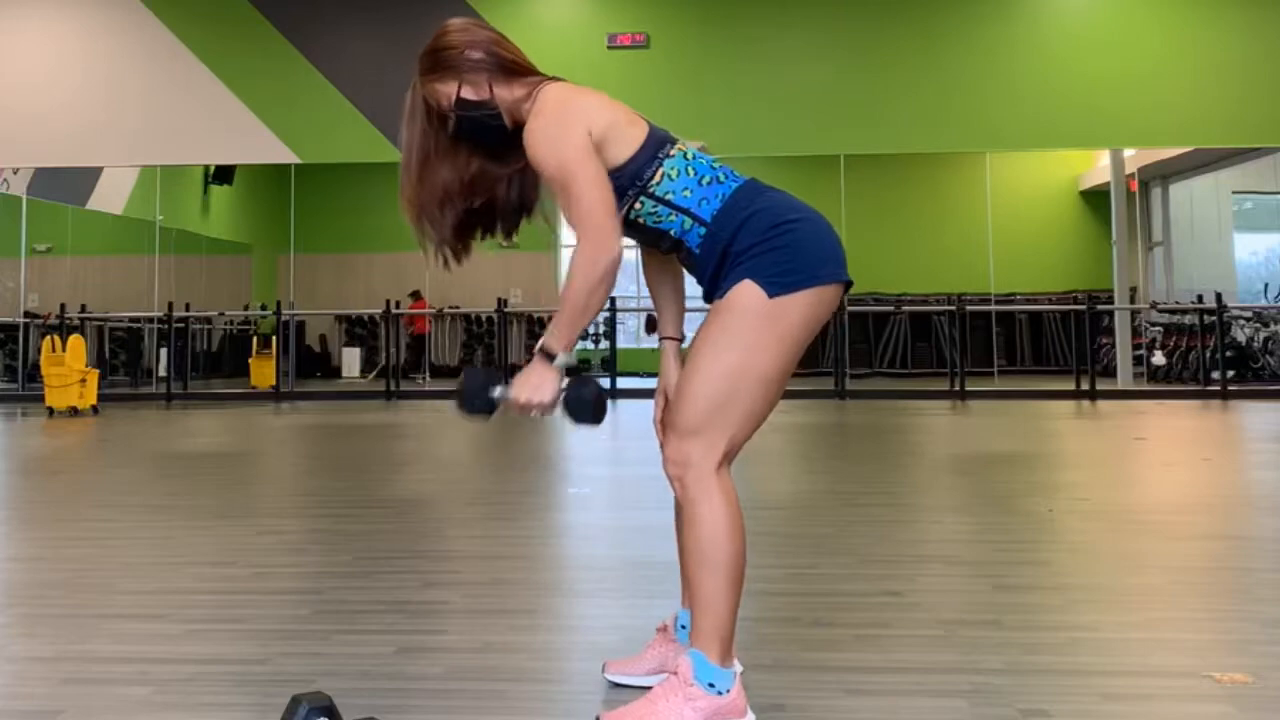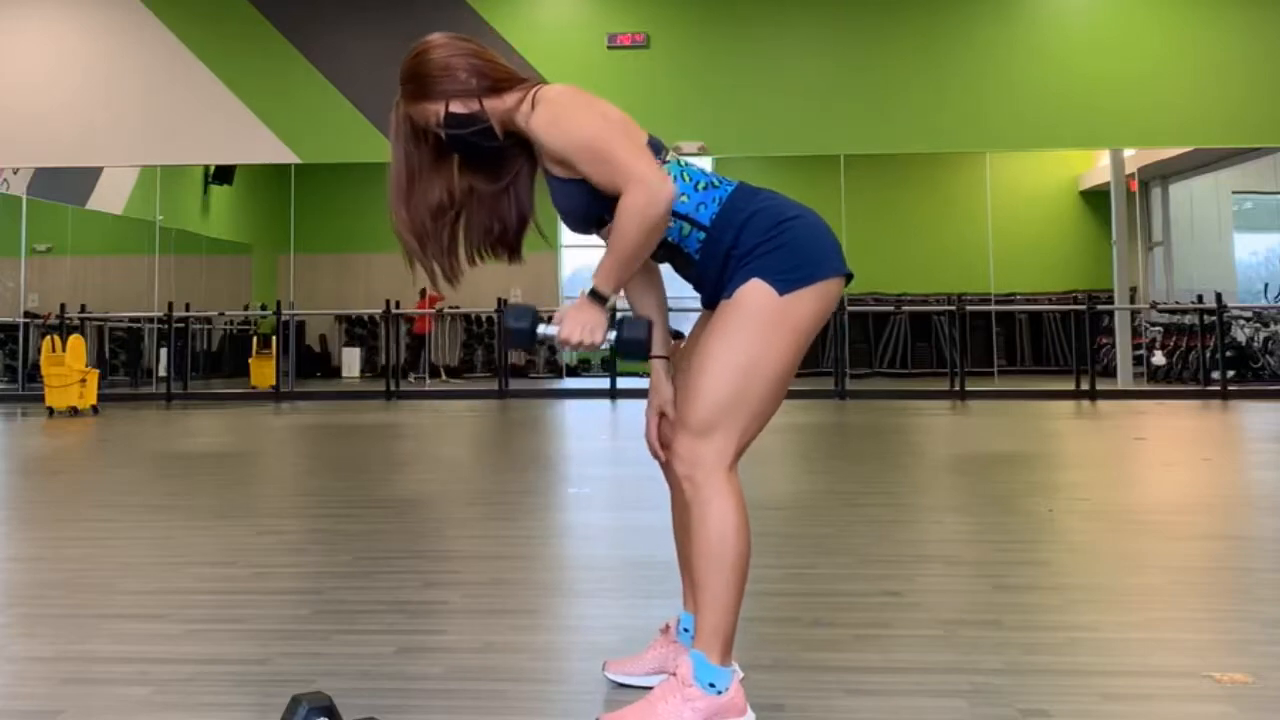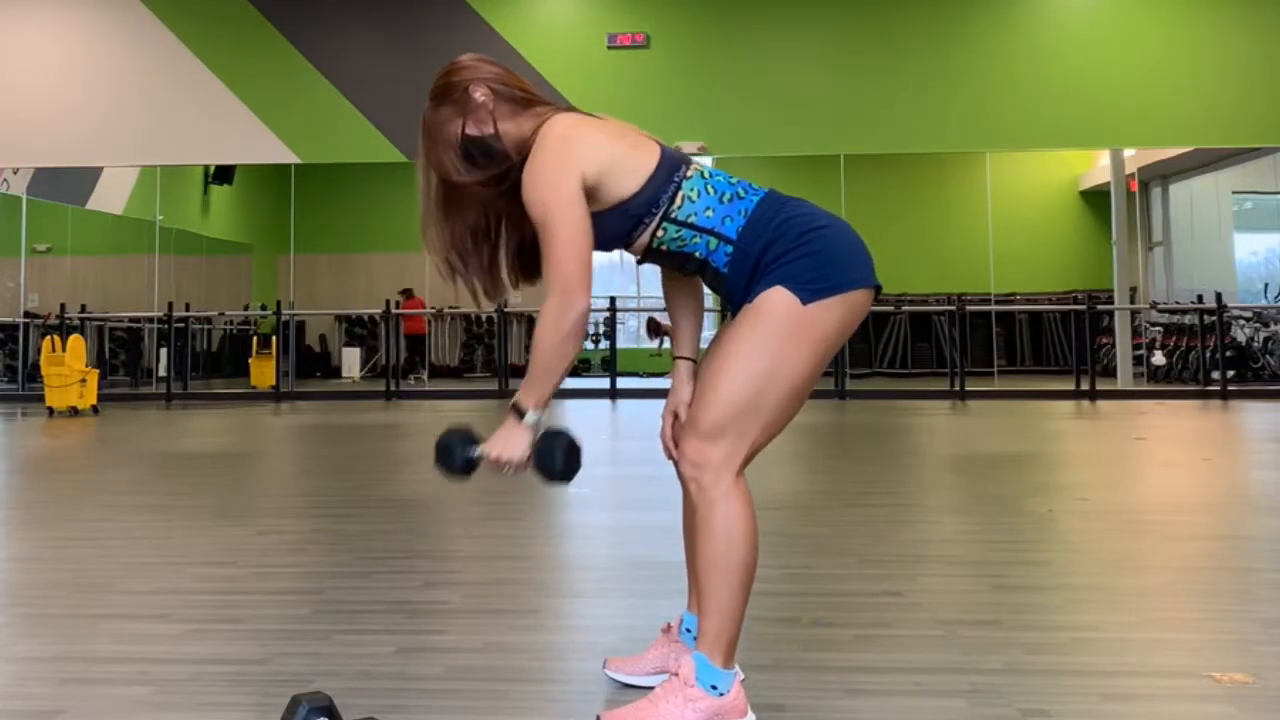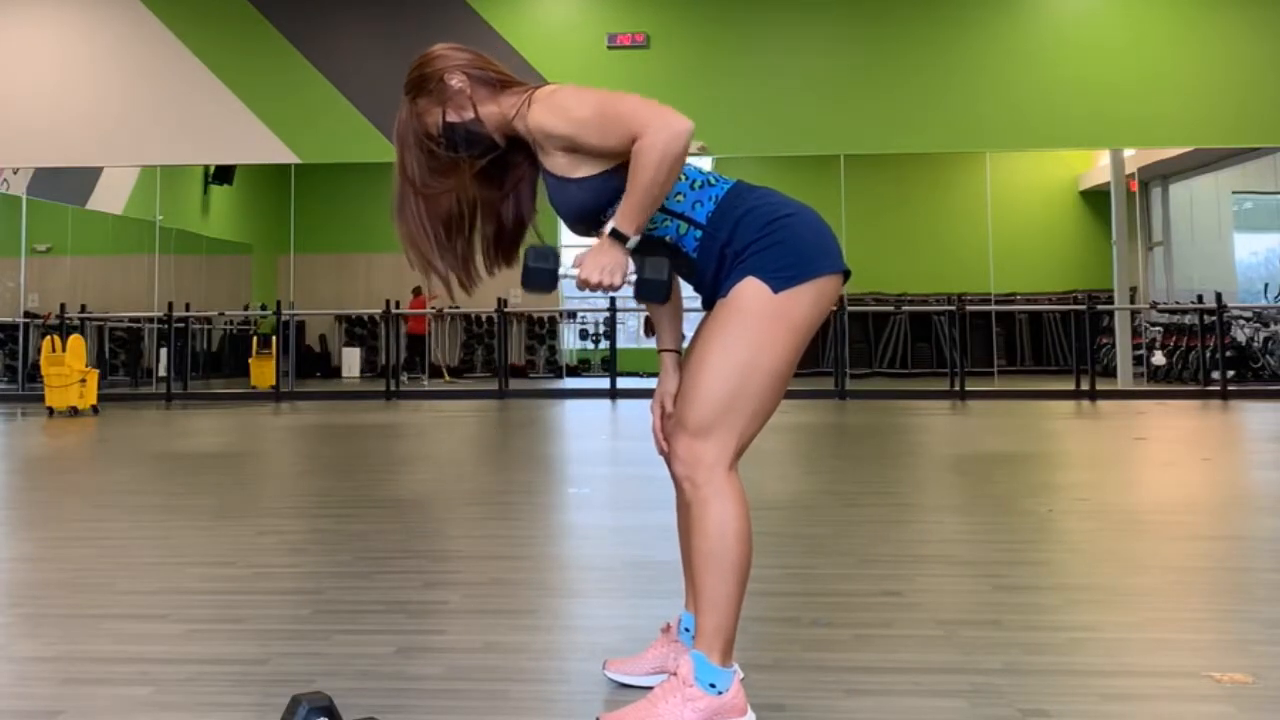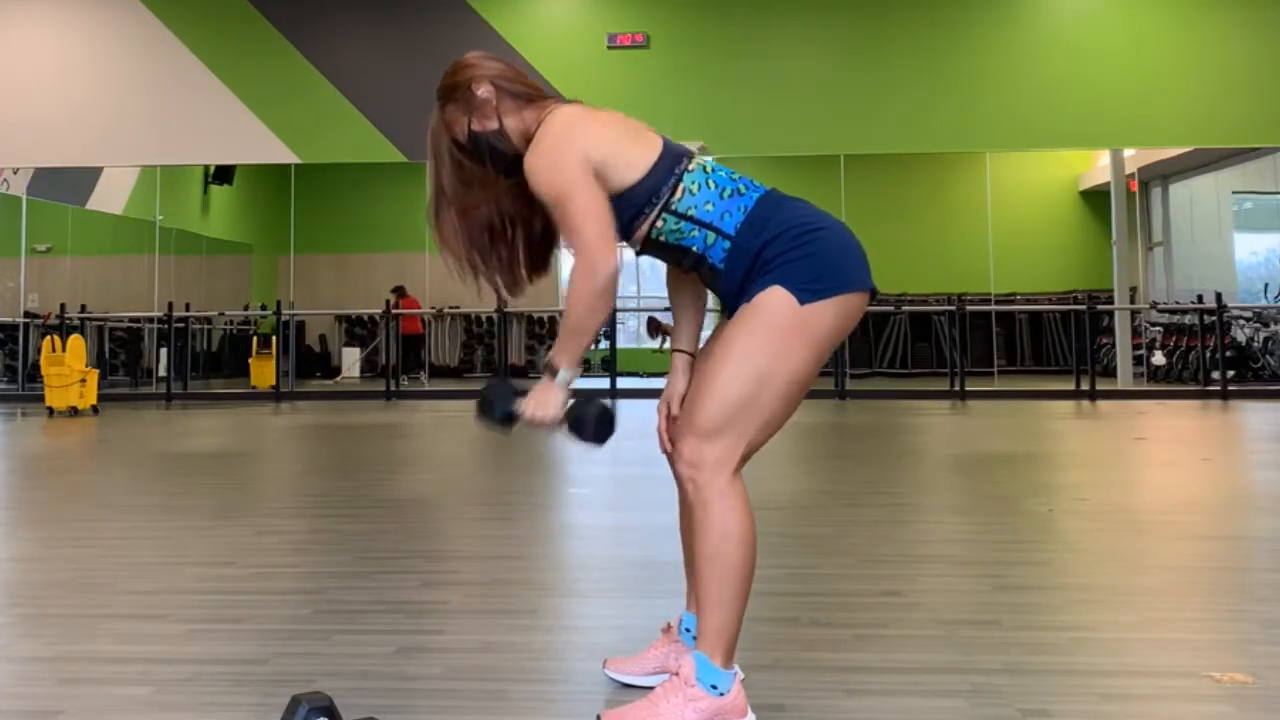
dt=1s
person 1, frame 1
left shoulder: (550, 120)
right shoulder: (566, 114)
left elbow: (600, 249)
right elbow: (656, 229)
left wrist: (547, 359)
right wrist: (671, 350)
left hip: (780, 258)
right hip: (777, 259)
left knee: (692, 456)
right knee: (690, 453)
right ankle: (693, 635)
person 1, frame 2
left shoulder: (549, 114)
right shoulder: (534, 145)
left elbow: (653, 195)
right elbow: (639, 248)
left wrist: (595, 300)
right wrist: (660, 365)
left hip: (782, 255)
right hip: (759, 265)
left knee: (700, 456)
right knee: (681, 451)
right ankle: (693, 637)
person 1, frame 3
left shoulder: (550, 157)
right shoulder: (577, 139)
left elbow: (569, 304)
left wrist: (523, 418)
right wrist: (684, 371)
left hip: (810, 265)
right hip: (805, 265)
left knee: (708, 457)
right knee: (700, 452)
right ankle: (695, 638)
person 1, frame 4
left shoulder: (548, 111)
right shoulder: (537, 147)
left elbow: (668, 130)
right elbow: (658, 241)
left wrist: (615, 240)
right wrist: (671, 363)
left hip: (778, 251)
right hip: (769, 258)
left knee: (700, 454)
right knee: (687, 450)
right ankle: (694, 638)
person 1, frame 5
left shoulder: (551, 147)
right shoulder: (582, 131)
left elbow: (600, 266)
left wrist: (556, 378)
right wrist: (682, 363)
left hip: (806, 265)
right hip: (801, 264)
left knee: (705, 456)
right knee: (694, 448)
right ankle: (694, 637)
